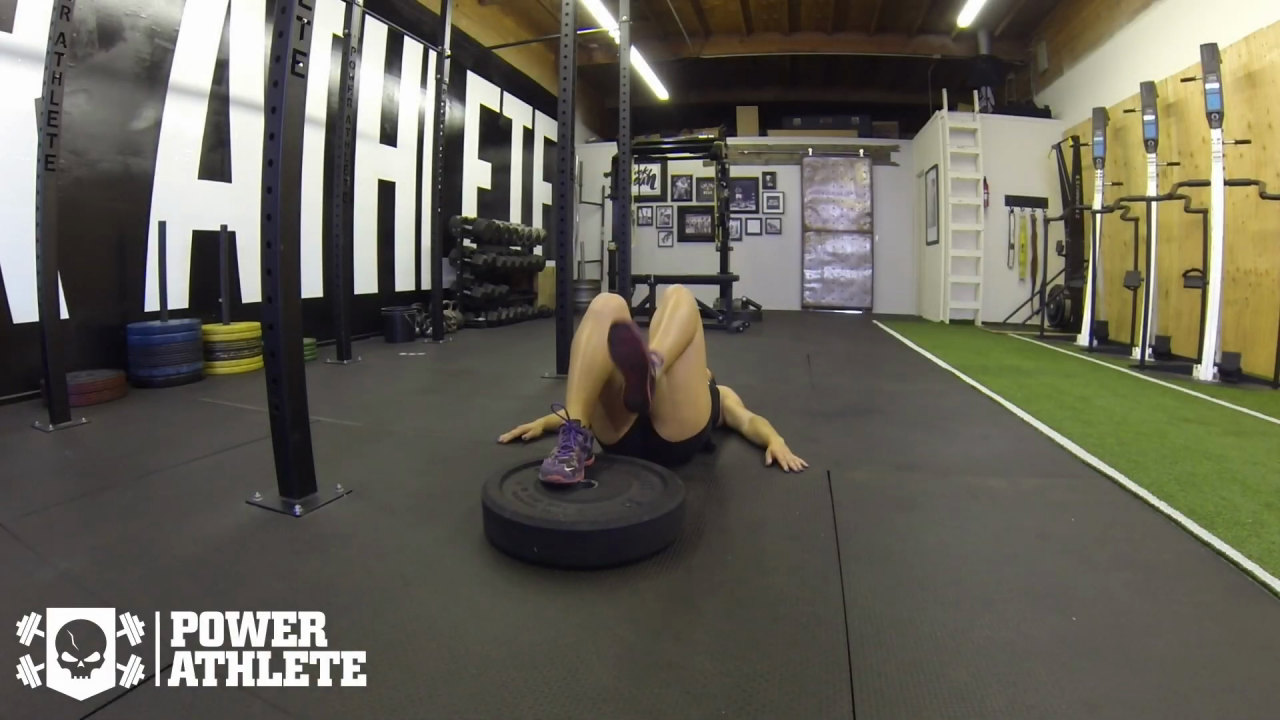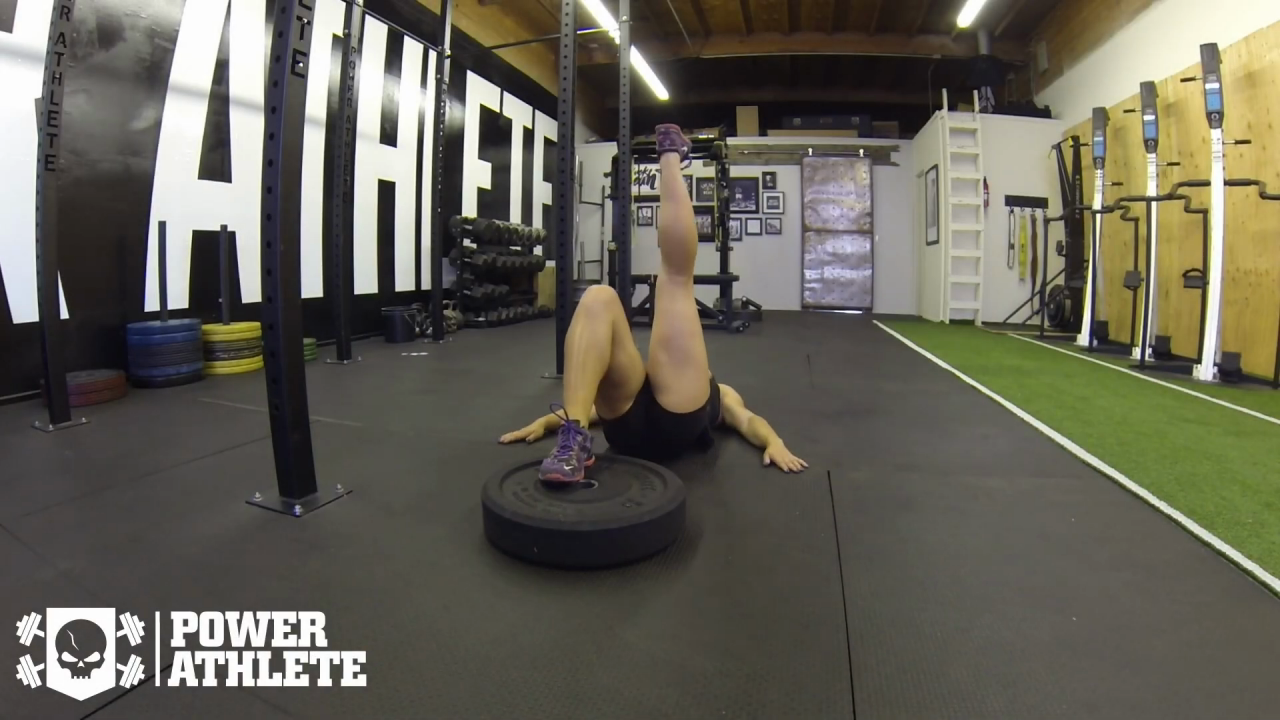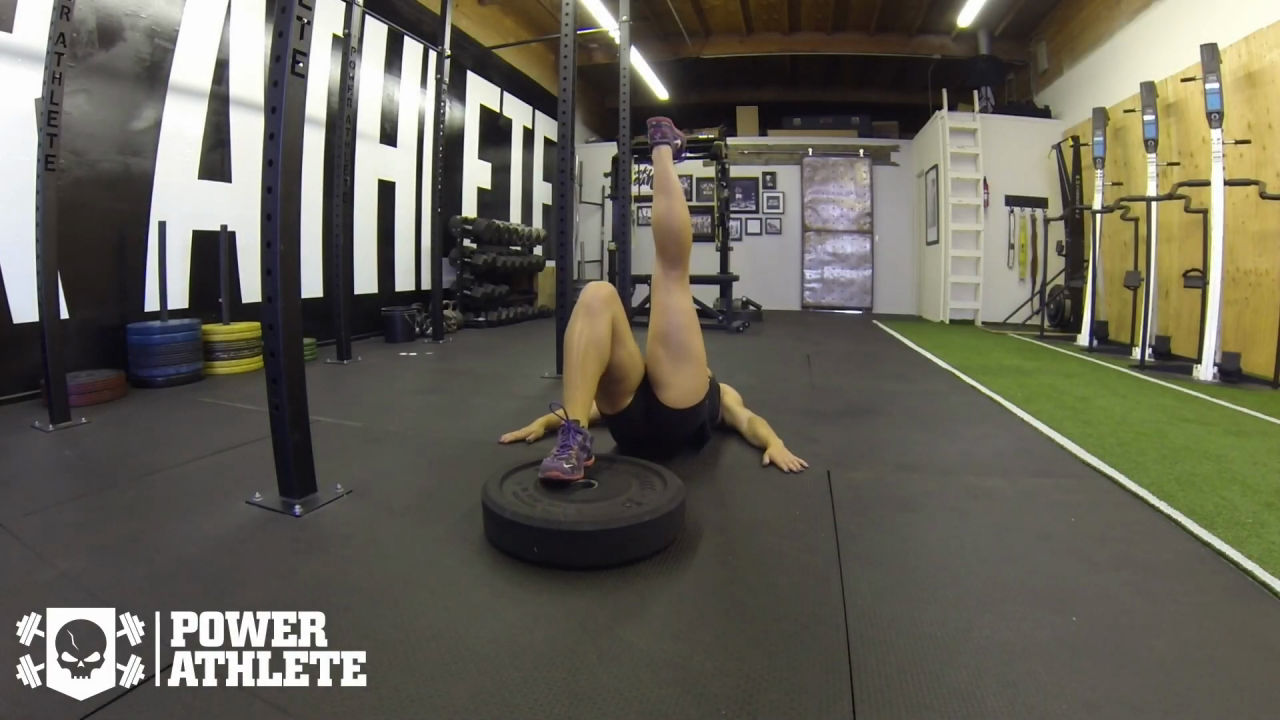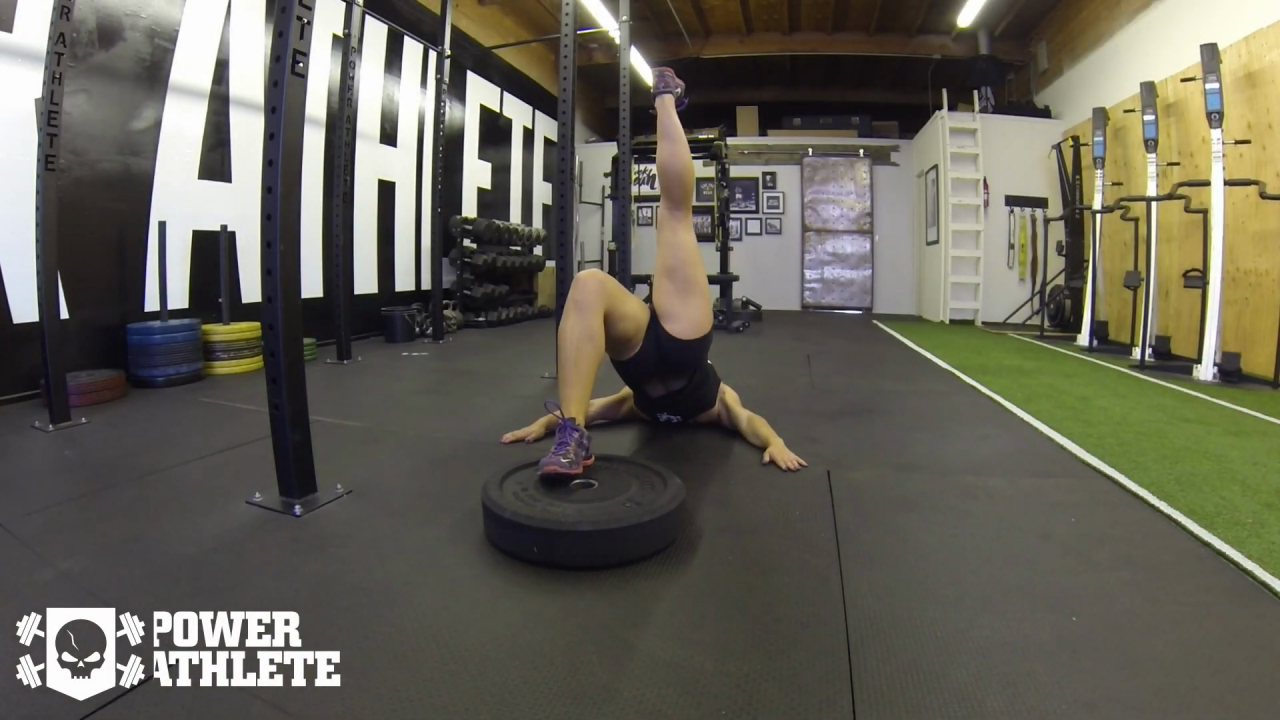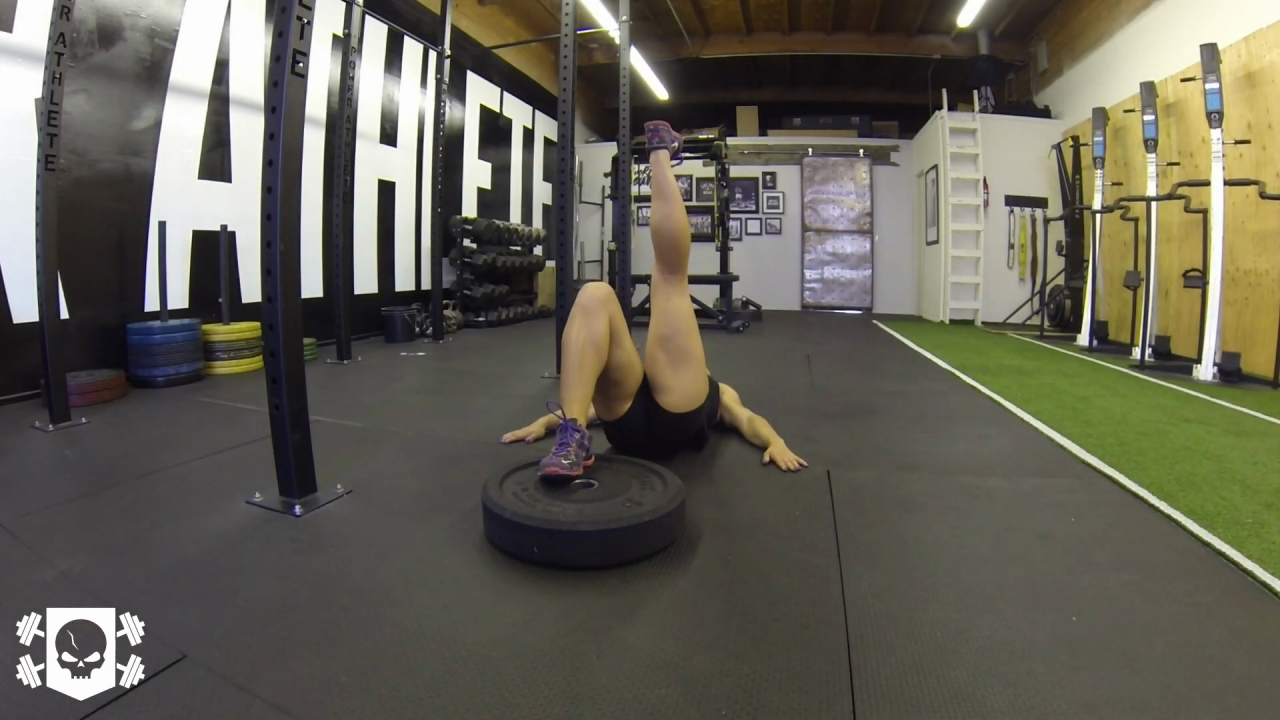
dt=1s
person 1, frame 1
left shoulder: (720, 394)
left elbow: (748, 421)
right elbow: (596, 405)
left wrist: (775, 440)
right wrist: (544, 423)
left hip: (677, 435)
right hip: (623, 433)
left knee: (677, 296)
right knee: (607, 305)
left ankle: (647, 374)
right ankle: (575, 440)
person 1, frame 2
left shoulder: (720, 394)
right shoulder: (634, 381)
left elbow: (747, 420)
right elbow: (596, 402)
left wrist: (774, 443)
right wrist: (544, 421)
left hip: (678, 418)
right hip: (627, 420)
left knee: (676, 278)
right knee: (598, 298)
right ankle: (574, 437)
person 1, frame 3
left shoulder: (720, 394)
right shoulder: (643, 387)
left elbow: (747, 420)
right elbow: (595, 403)
left wrist: (775, 444)
right wrist: (547, 421)
left hip: (679, 414)
right hip: (632, 417)
right knee: (597, 295)
right ankle: (573, 439)
person 1, frame 4
left shoulder: (716, 395)
right shoulder: (641, 400)
right elbow: (599, 406)
left wrist: (775, 443)
left hip: (683, 345)
right hip: (643, 359)
right ankle: (572, 436)
person 1, frame 5
left shoulder: (719, 393)
left elbow: (746, 419)
right elbow: (595, 404)
left wrist: (775, 442)
left hip: (676, 421)
right hip: (631, 425)
right knee: (594, 296)
right ankle: (572, 439)
